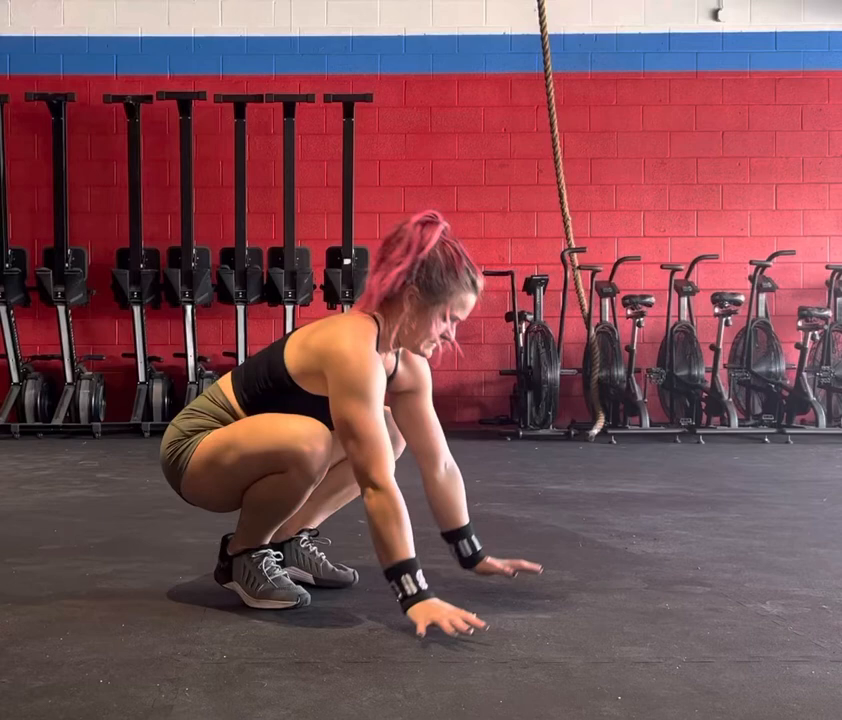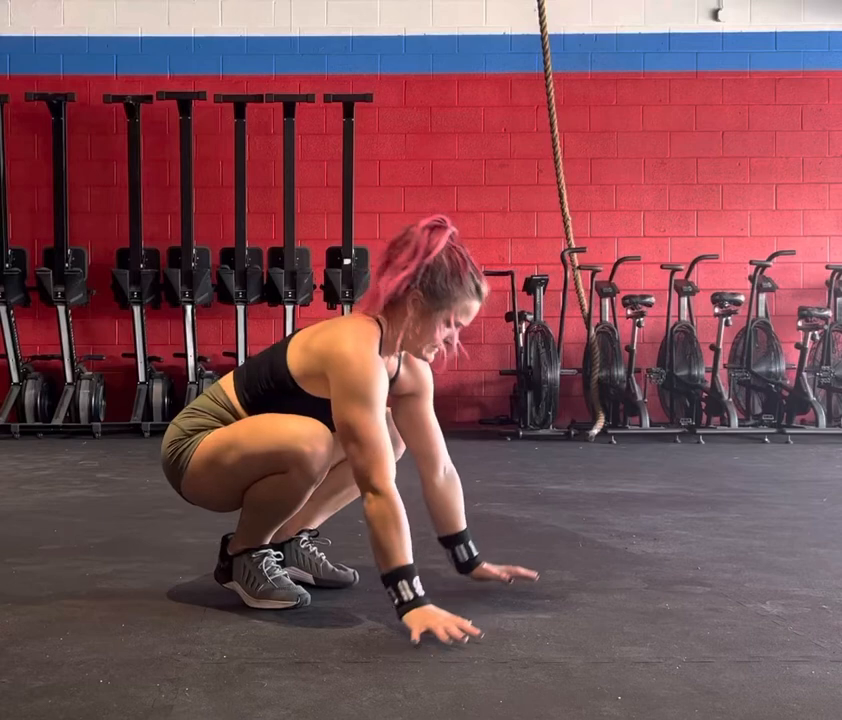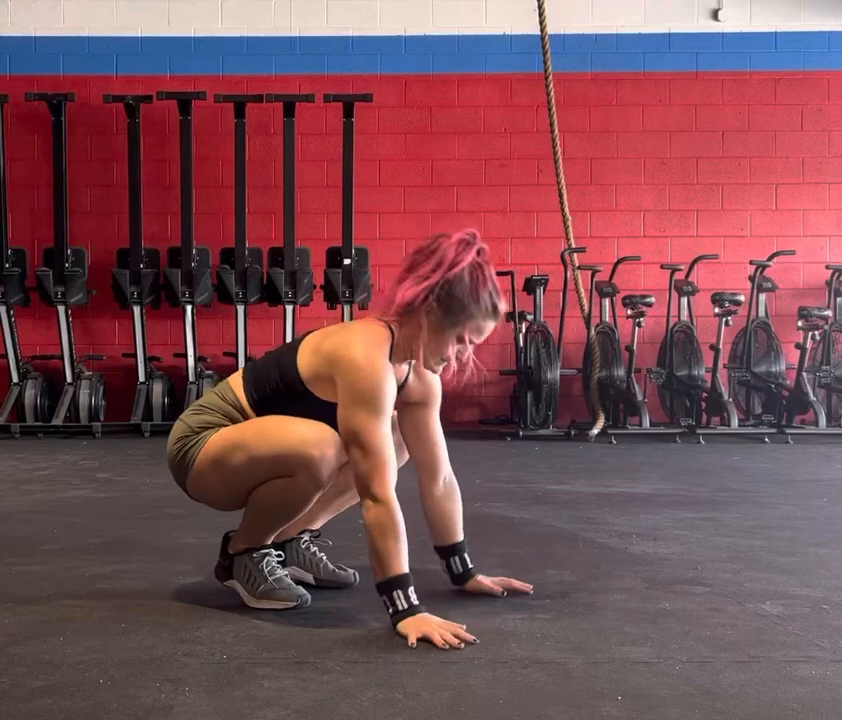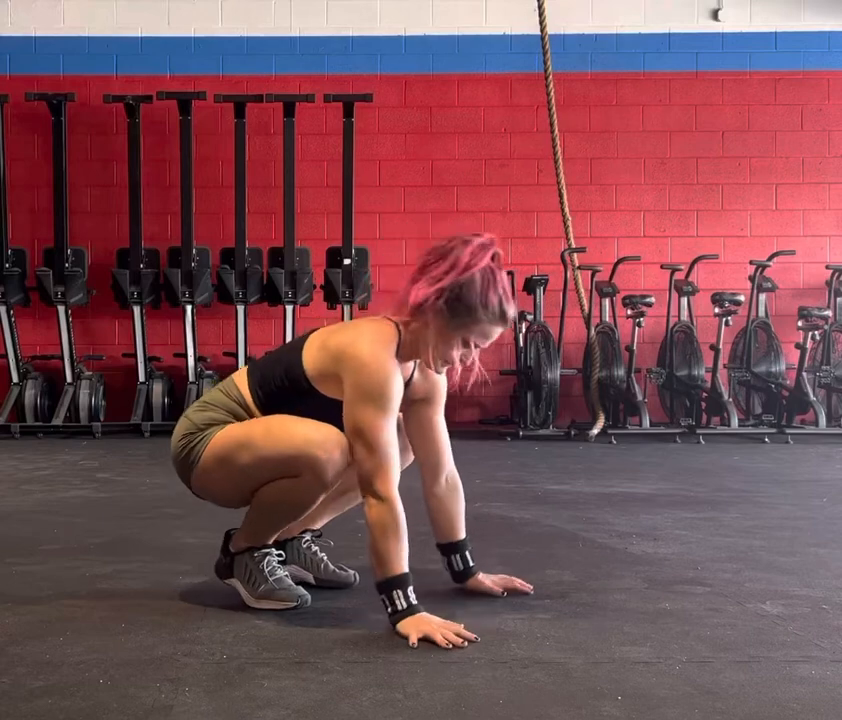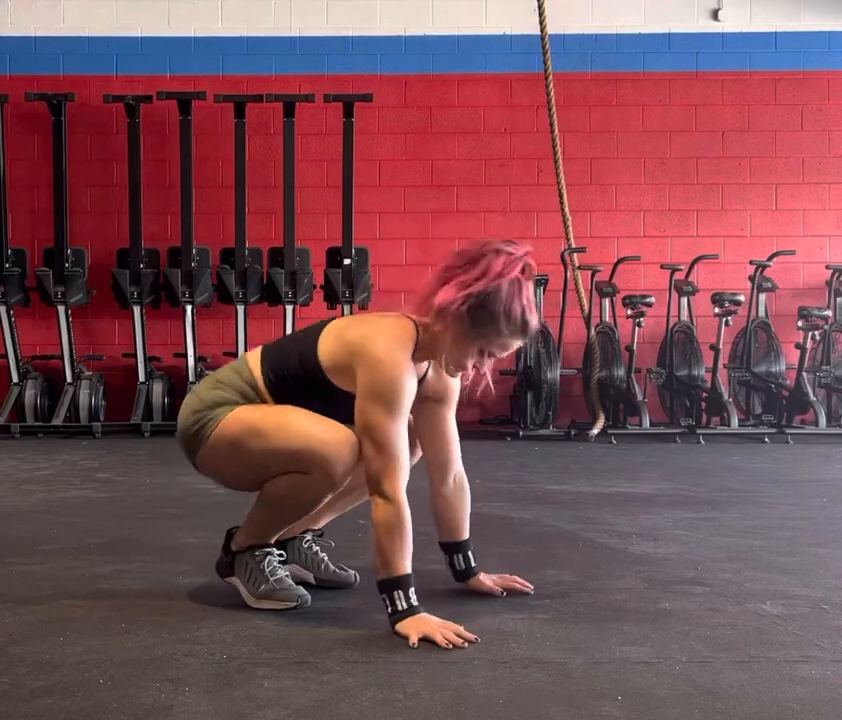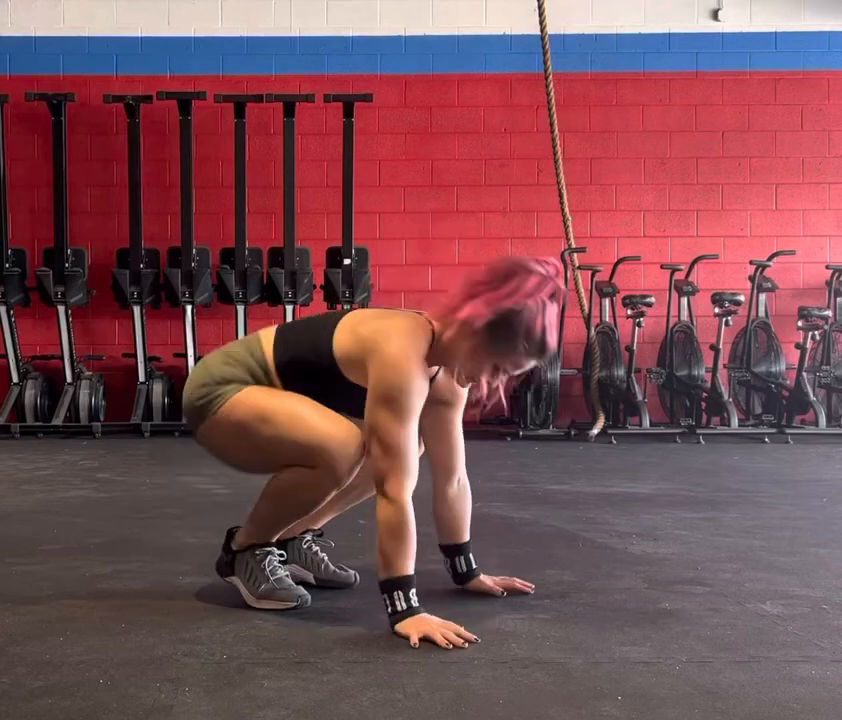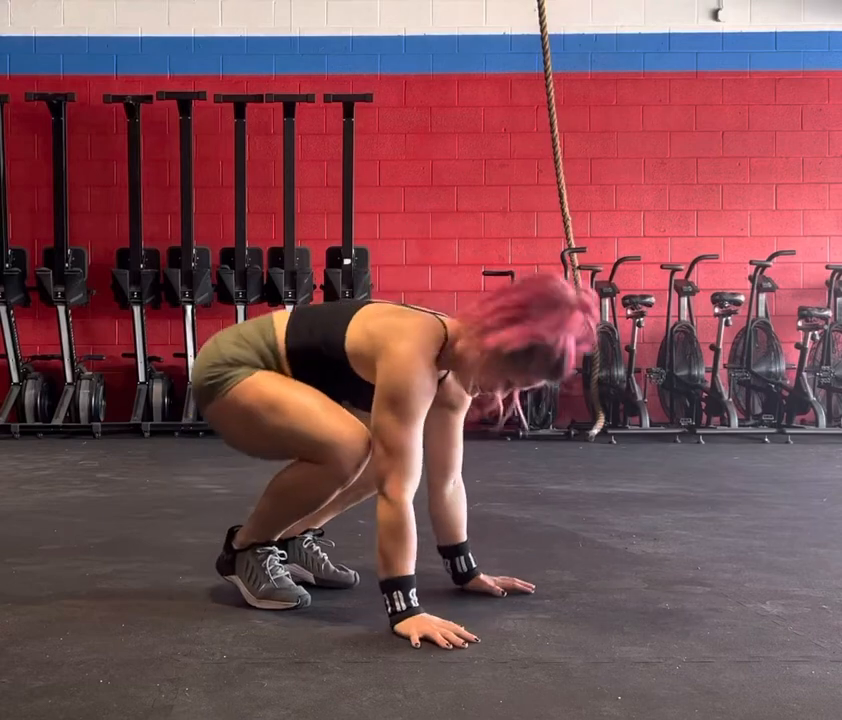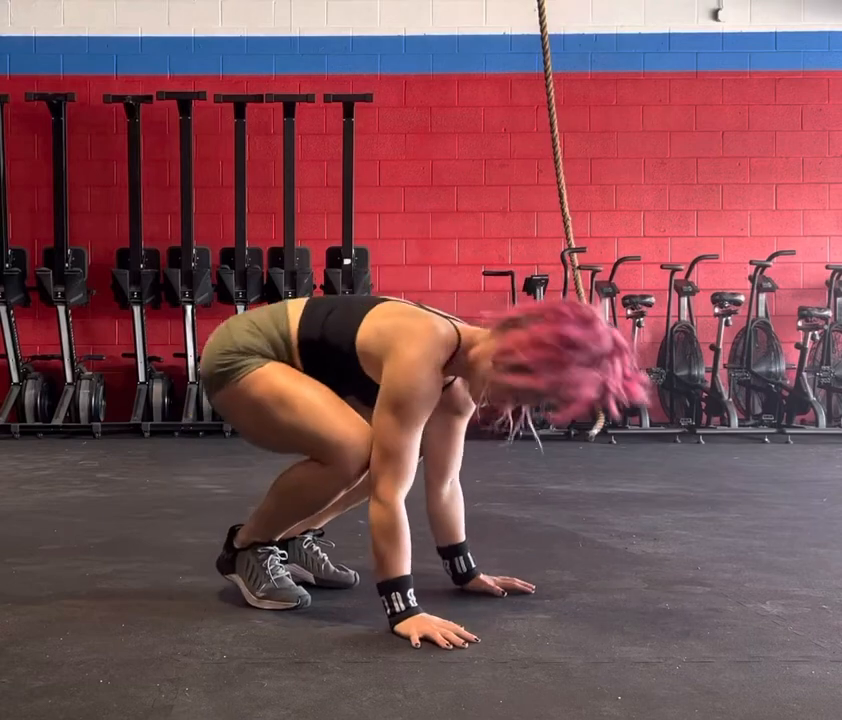
dt=0.1s
person 1, frame 1
left shoulder: (406, 361)
right shoulder: (353, 351)
left elbow: (438, 463)
right elbow: (377, 482)
left wrist: (474, 555)
right wrist: (416, 595)
left hip: (253, 448)
right hip: (195, 447)
left knee: (387, 438)
right knee: (309, 444)
left ankle: (288, 539)
right ankle: (242, 554)
person 1, frame 2
left shoulder: (408, 365)
right shoulder: (355, 355)
left elbow: (437, 468)
right elbow: (378, 487)
left wrist: (471, 561)
right wrist: (412, 601)
left hip: (252, 448)
right hip: (197, 445)
left knee: (385, 440)
right knee: (311, 444)
left ankle: (288, 540)
right ankle: (242, 553)
person 1, frame 3
left shoulder: (418, 371)
right shoulder: (366, 360)
left elbow: (438, 477)
right elbow: (378, 493)
left wrist: (464, 571)
right wrist: (405, 608)
left hip: (249, 439)
right hip: (201, 444)
left knee: (389, 447)
right knee: (318, 449)
left ankle: (289, 540)
right ankle: (242, 553)
person 1, frame 4
left shoulder: (423, 371)
right shoulder: (372, 358)
left elbow: (441, 475)
right elbow: (380, 491)
left wrist: (466, 569)
right wrist: (405, 608)
left hip: (252, 440)
right hip: (206, 440)
left knee: (392, 448)
right knee: (325, 451)
left ankle: (291, 540)
right ankle: (244, 552)
person 1, frame 5
left shoulder: (434, 368)
right shoulder: (389, 355)
left elbow: (449, 473)
right elbow: (388, 490)
left wrist: (467, 570)
right wrist: (405, 608)
left hip: (259, 407)
right hip: (215, 419)
left knee: (403, 447)
right knee: (336, 450)
left ankle: (292, 539)
right ankle: (246, 551)
person 1, frame 6
left shoulder: (446, 370)
right shoulder: (402, 355)
left elbow: (451, 477)
right elbow: (394, 491)
left wrist: (467, 571)
right wrist: (405, 609)
left hip: (268, 392)
right hip: (221, 385)
left knee: (402, 450)
right knee: (343, 447)
left ankle: (294, 539)
right ankle: (247, 550)
person 1, frame 7
left shoulder: (453, 364)
right shoulder: (415, 359)
left elbow: (445, 479)
right elbow: (393, 490)
left wrist: (466, 572)
right wrist: (405, 610)
left hip: (276, 371)
right hip: (230, 368)
left knee: (378, 447)
right knee: (351, 451)
left ankle: (293, 540)
right ankle: (248, 550)
person 1, frame 8
left shoulder: (467, 366)
right shoulder: (422, 360)
left elbow: (442, 480)
right elbow: (387, 494)
left wrist: (465, 572)
right wrist: (404, 610)
left hip: (292, 359)
right hip: (241, 353)
left knee: (394, 450)
right knee: (353, 451)
left ankle: (293, 537)
right ankle: (247, 549)
